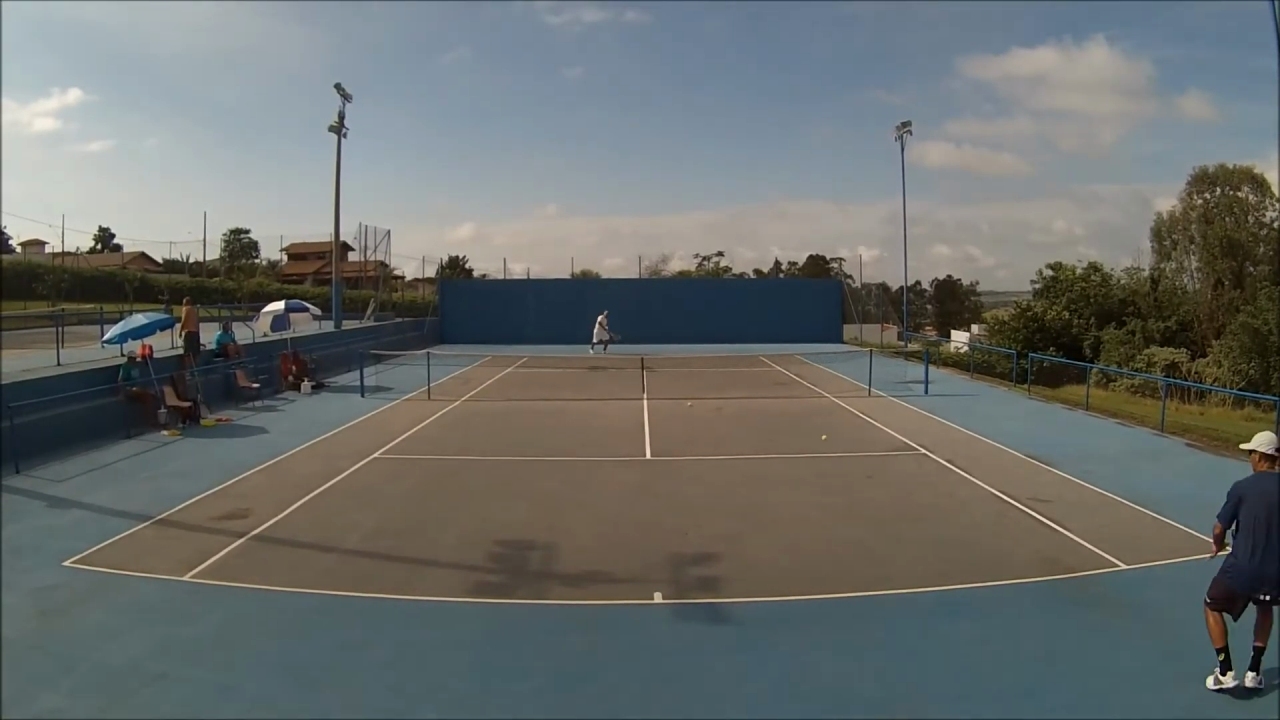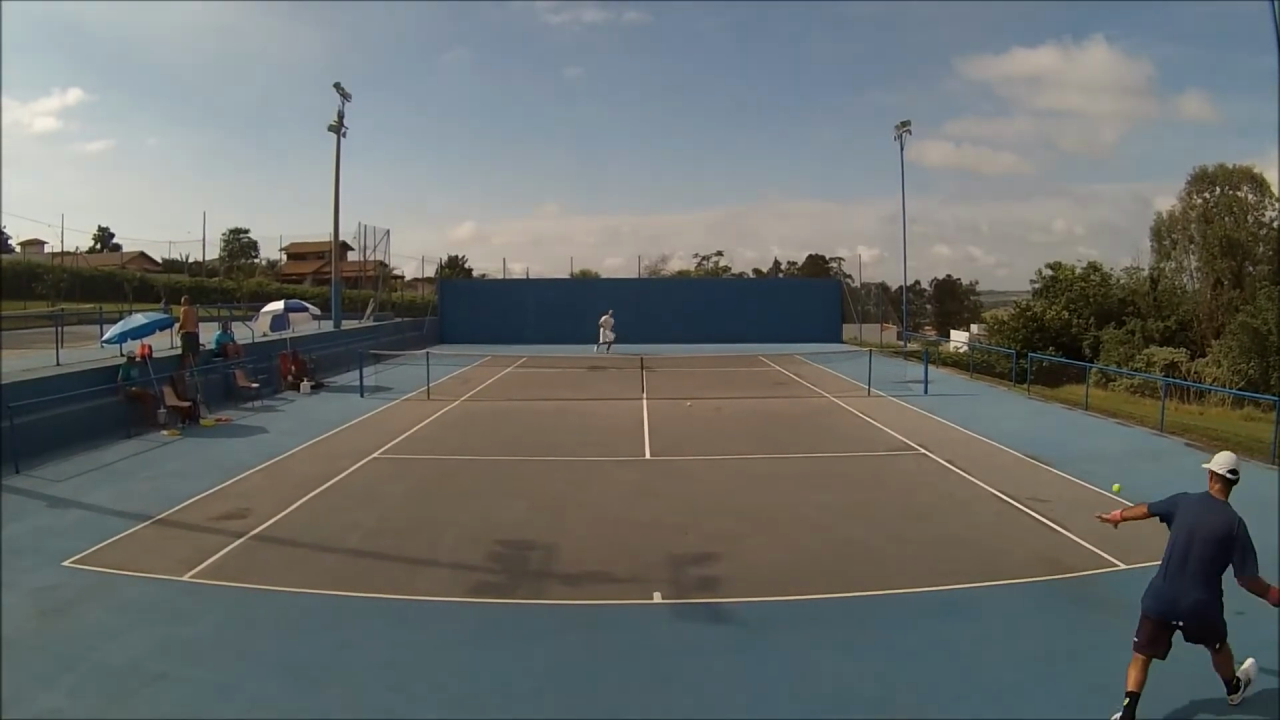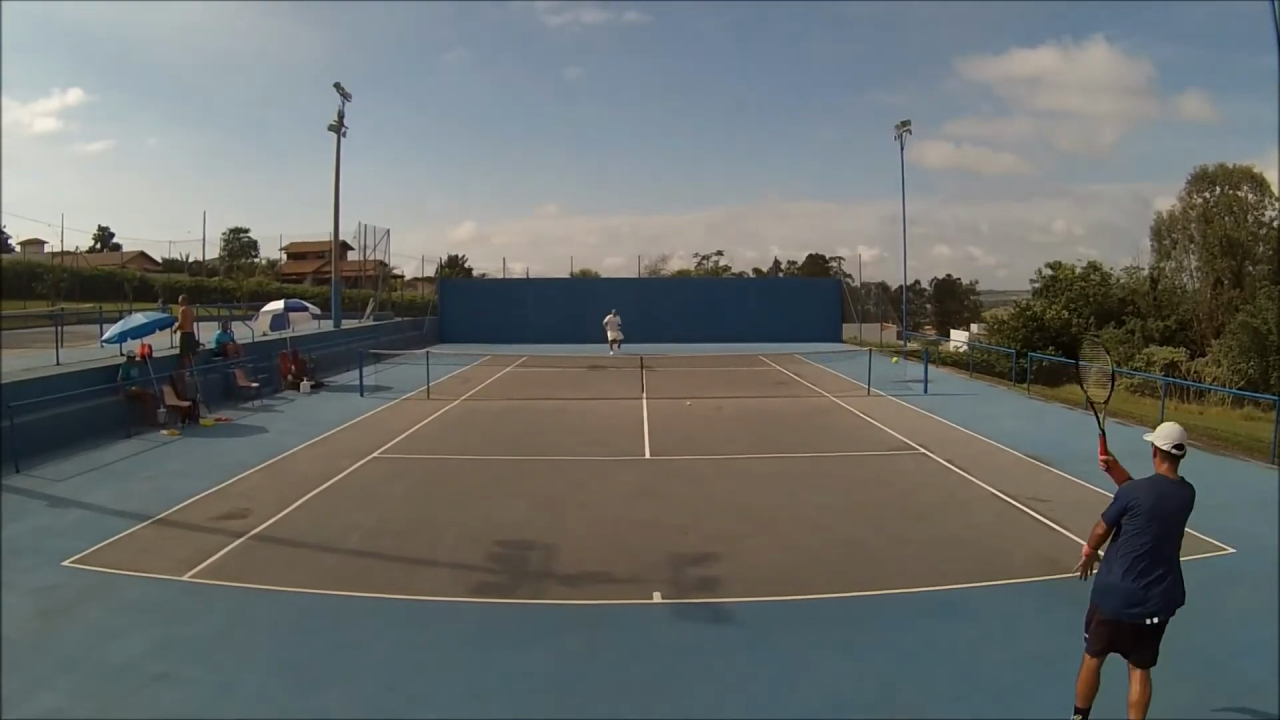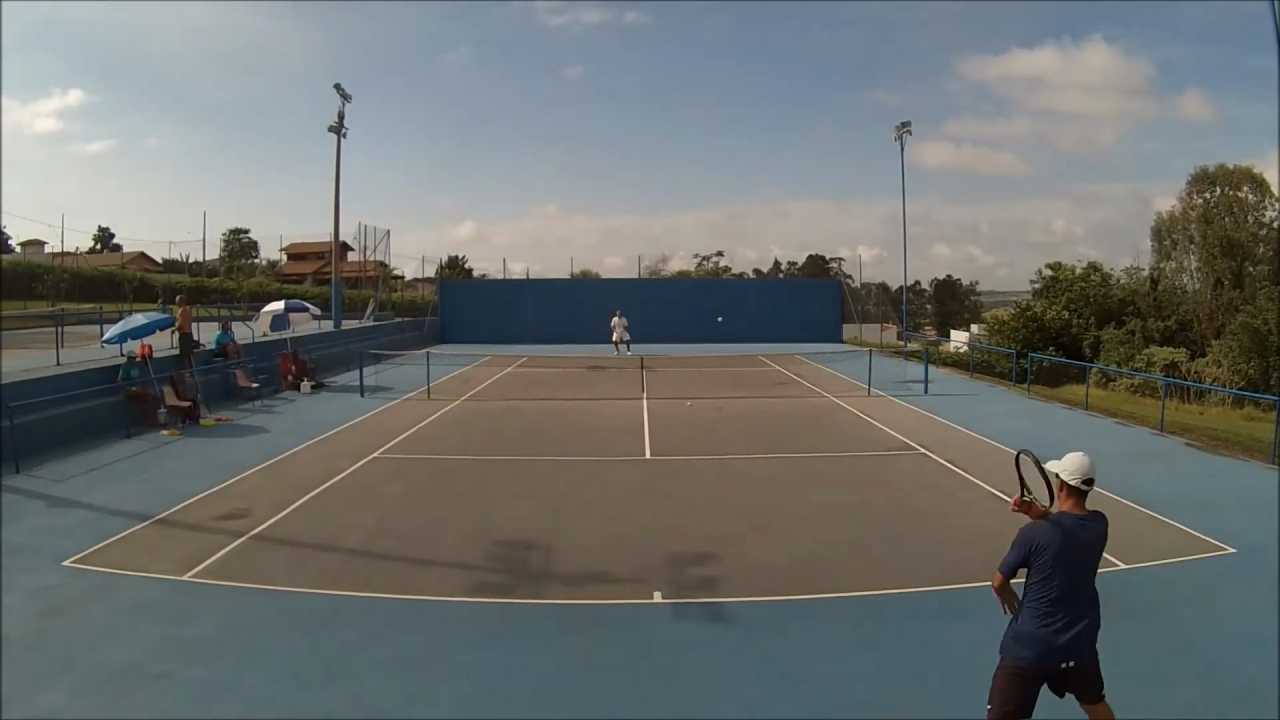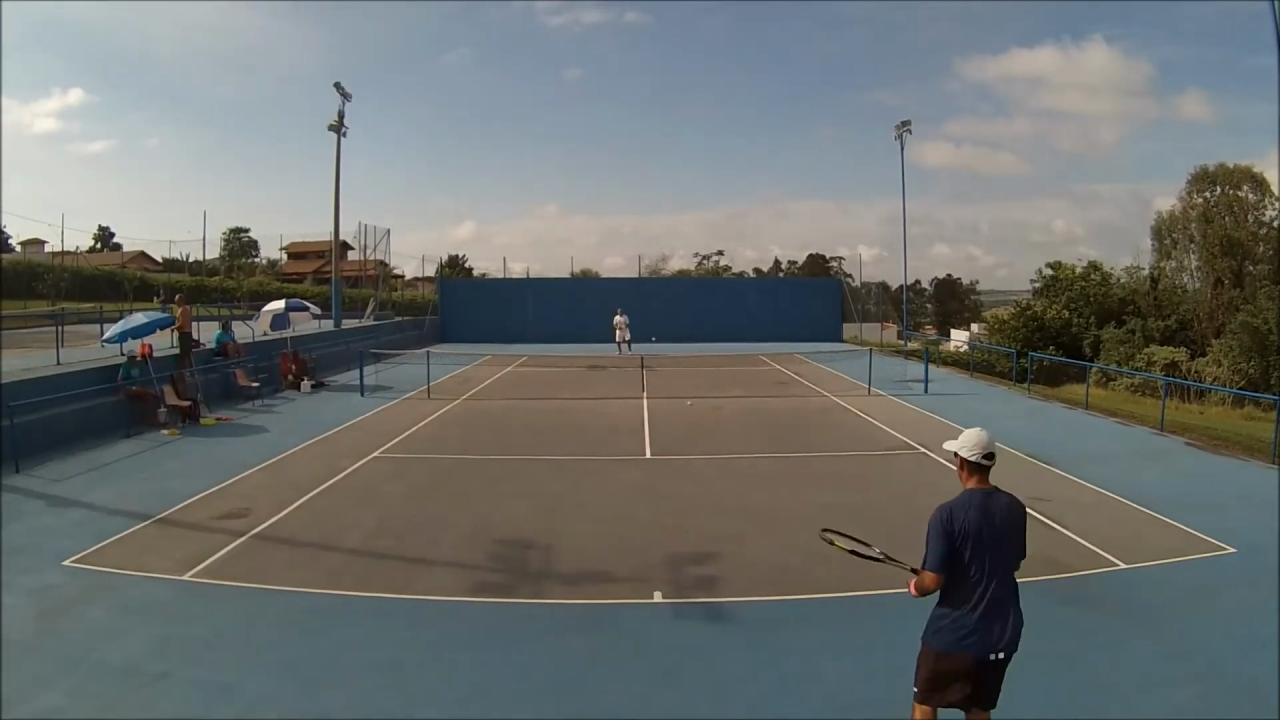
dt=0.3s
person 1, frame 1
left shoulder: (1242, 488)
left elbow: (1220, 530)
left wrist: (1217, 543)
left hip: (1239, 570)
left knee: (1213, 609)
left ankle: (1225, 672)
right ankle: (1254, 672)
person 1, frame 2
left shoulder: (1184, 501)
right shoulder: (1235, 524)
left elbow: (1144, 510)
right elbow: (1246, 579)
left wrist: (1118, 515)
right wrist: (1272, 595)
left hip: (1161, 597)
right hip: (1201, 602)
left knee: (1141, 656)
right knee: (1218, 647)
right ankle: (1234, 688)
person 1, frame 3
left shoulder: (1133, 493)
right shoulder: (1186, 493)
left elbow: (1100, 533)
left wrist: (1088, 552)
right wrist: (1115, 468)
left hip: (1117, 592)
right hip: (1158, 597)
left knee: (1093, 657)
right knee: (1140, 670)
person 1, frame 4
left shoulder: (1034, 534)
right shoulder: (1100, 524)
left elbow: (999, 581)
left wrist: (1007, 596)
right wrist: (1033, 511)
left hip: (1030, 643)
right hip: (1078, 640)
person 1, frame 5
left shoulder: (947, 514)
right shoulder: (1015, 508)
left elbow: (933, 582)
left wrist: (916, 585)
left hip: (956, 631)
right hip: (1002, 630)
